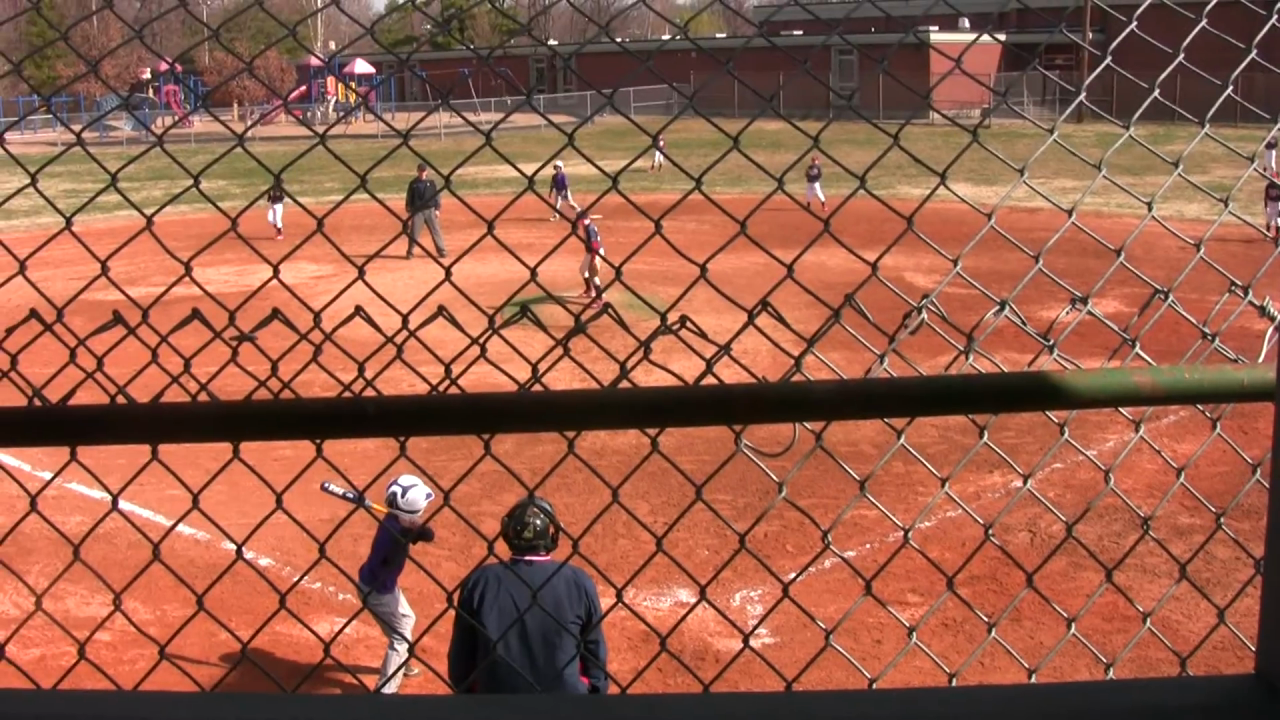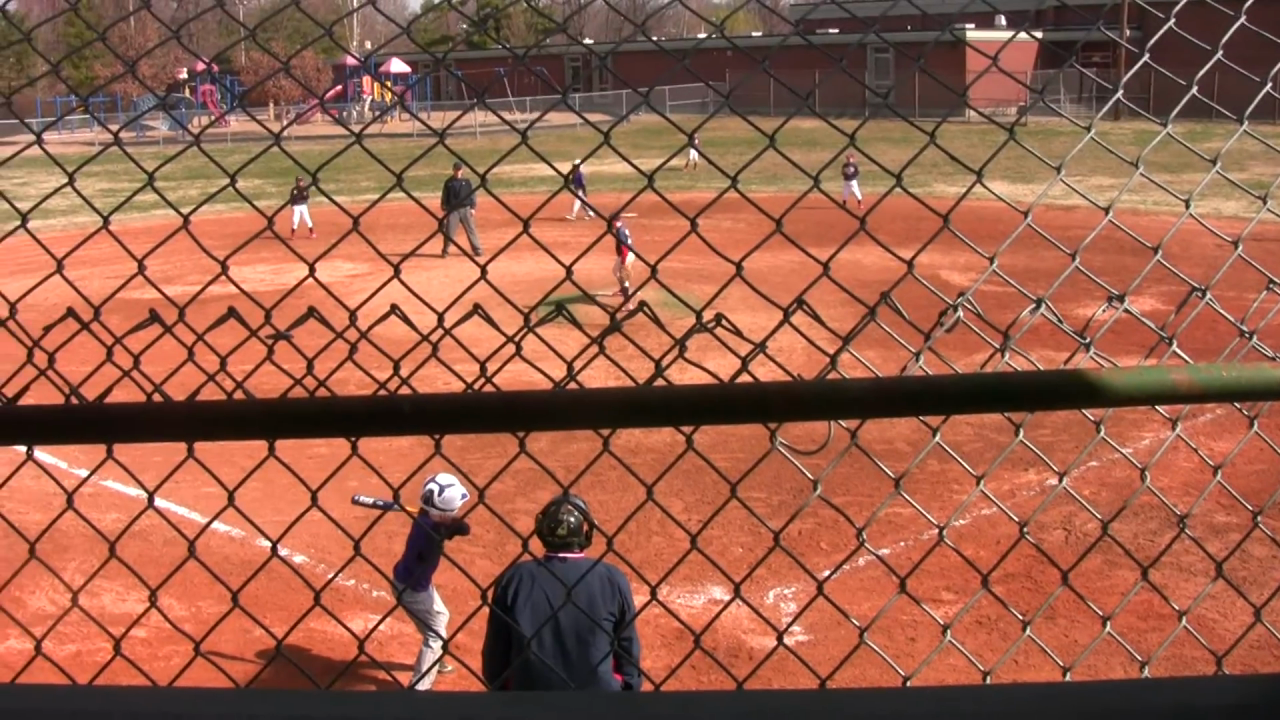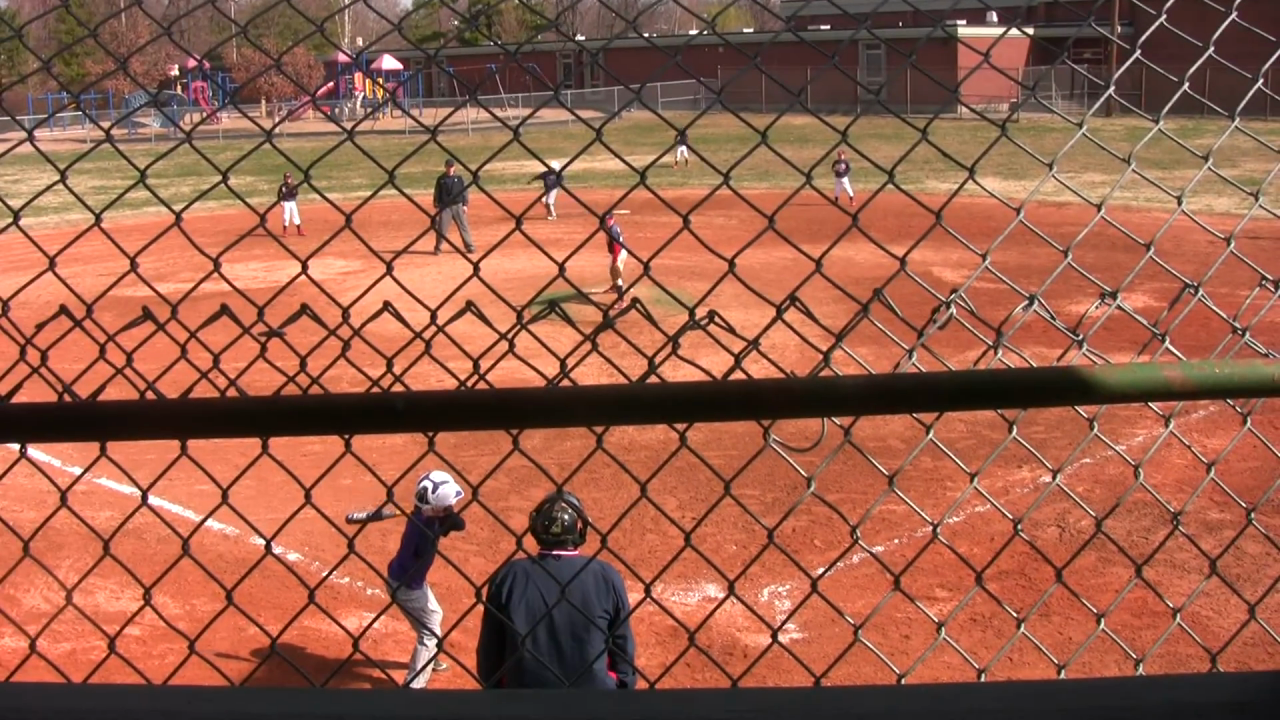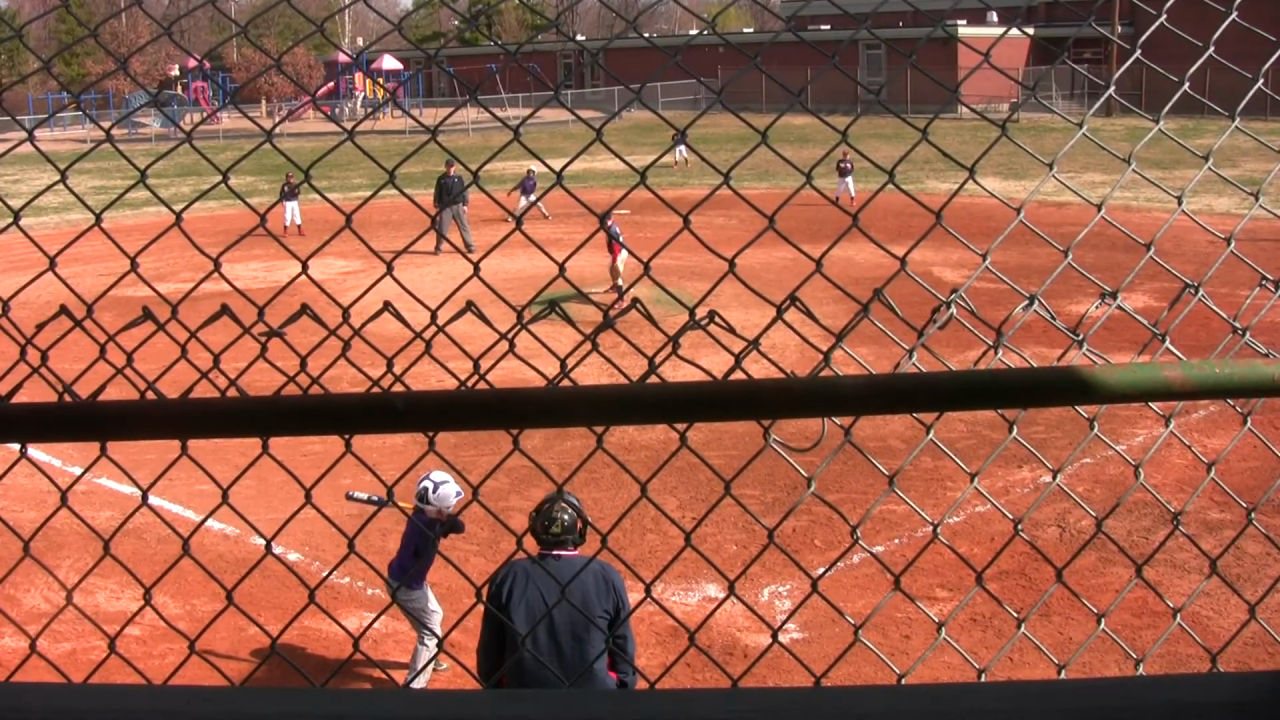
dt=0.4s
person 1, frame 1
left shoulder: (399, 521)
right shoulder: (393, 528)
left elbow: (429, 536)
left wrist: (418, 527)
right wrist: (409, 529)
left hip: (384, 583)
right hip: (377, 588)
left knee: (407, 620)
right knee: (401, 635)
left ankle: (399, 664)
right ankle: (385, 689)
person 1, frame 2
left shoulder: (434, 519)
right shoulder: (427, 524)
left elbow: (465, 529)
left wrist: (452, 520)
right wrist: (440, 523)
left hip: (418, 581)
right hip: (411, 586)
left knee: (441, 617)
right knee: (436, 633)
left ankle: (433, 660)
right ankle: (419, 686)
person 1, frame 3
left shoulder: (431, 516)
right shoulder: (422, 522)
left elbow: (460, 524)
left wrist: (446, 513)
right wrist: (435, 516)
left hip: (413, 579)
right hip: (406, 584)
left knee: (435, 615)
right knee: (430, 631)
left ankle: (428, 658)
right ankle: (414, 685)
person 1, frame 4
left shoulder: (430, 516)
right shoulder: (423, 523)
left elbow: (459, 527)
left wrist: (446, 517)
right wrist: (437, 519)
left hip: (412, 579)
right hip: (406, 584)
left knee: (435, 615)
right knee: (431, 632)
left ankle: (428, 659)
right ankle: (414, 685)
person 2, frame 1
left shoulder: (479, 582)
right shoulder: (578, 582)
left elbow: (460, 656)
right elbow: (594, 654)
left wrist: (464, 693)
right wrist: (597, 691)
person 2, frame 2
left shoulder: (513, 579)
right shoulder: (611, 579)
left elbow: (495, 653)
right elbow: (628, 650)
left wrist: (499, 690)
right wrist: (630, 688)
person 2, frame 3
left shoulder: (508, 577)
right shoulder: (606, 577)
left elbow: (489, 650)
right elbow: (623, 648)
left wrist: (493, 689)
right wrist: (625, 686)
person 2, frame 4
left shoulder: (508, 577)
right shoulder: (606, 577)
left elbow: (489, 650)
right elbow: (623, 647)
left wrist: (493, 687)
right wrist: (625, 685)
